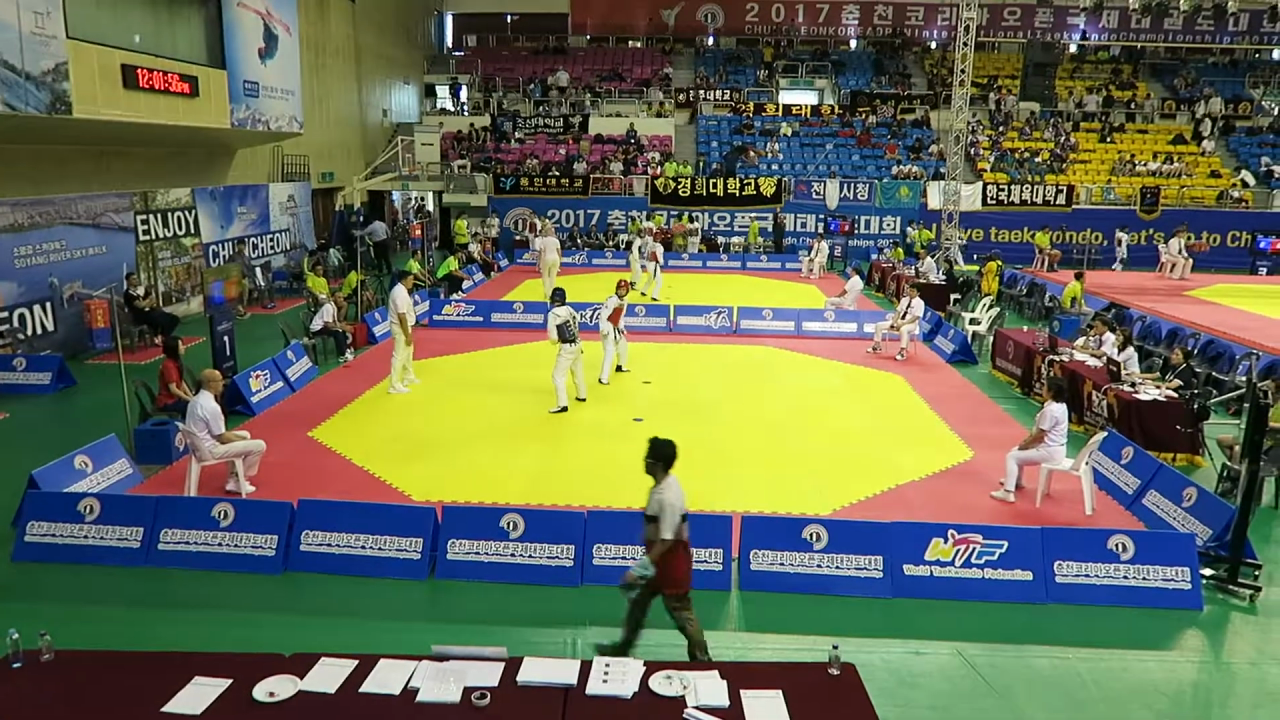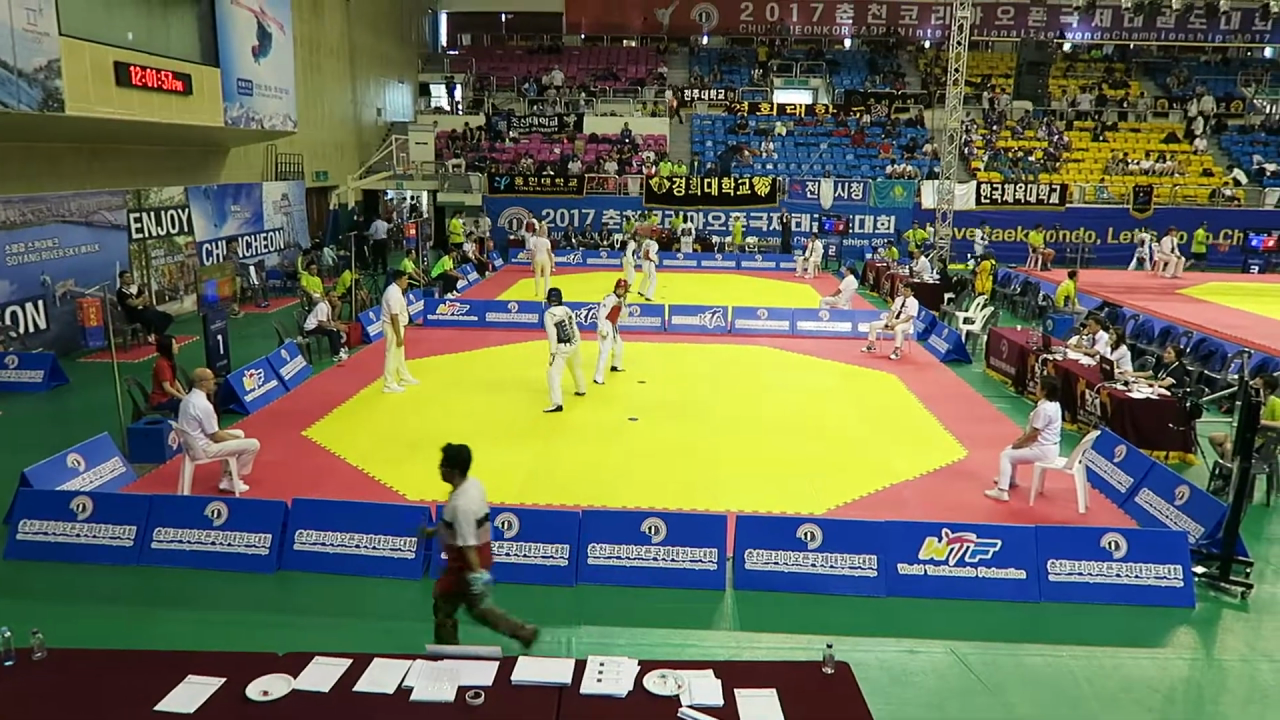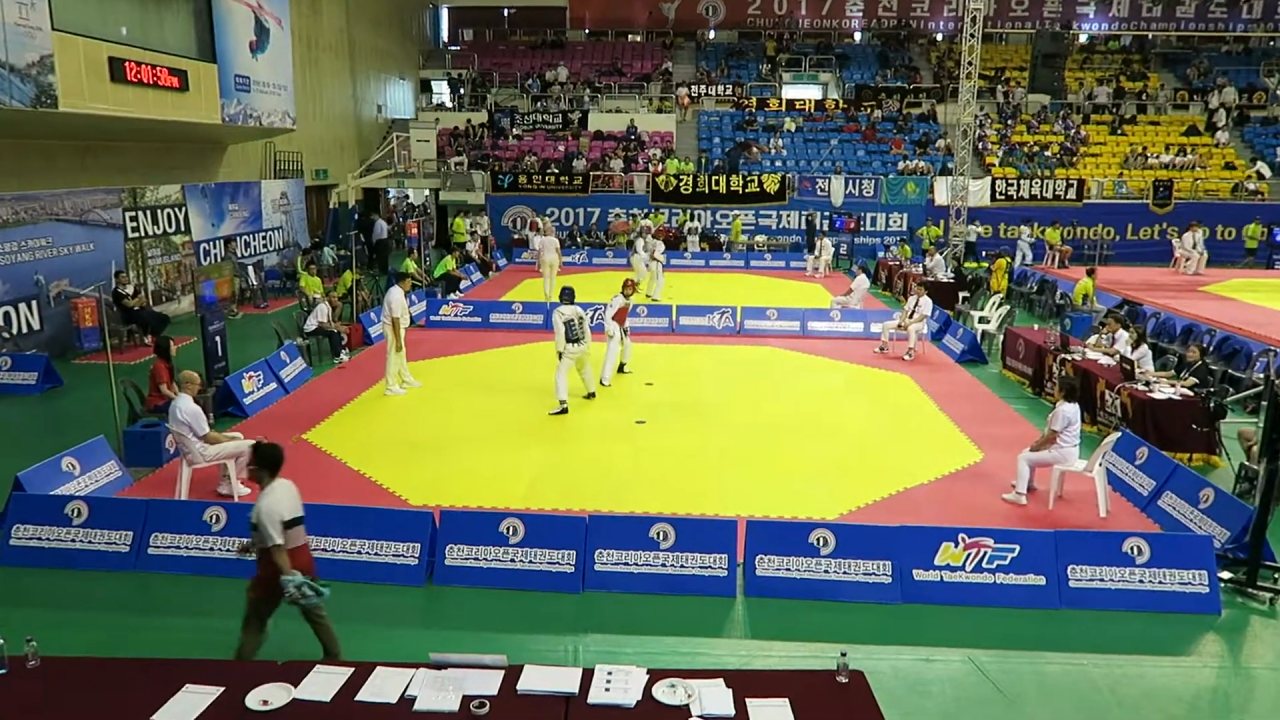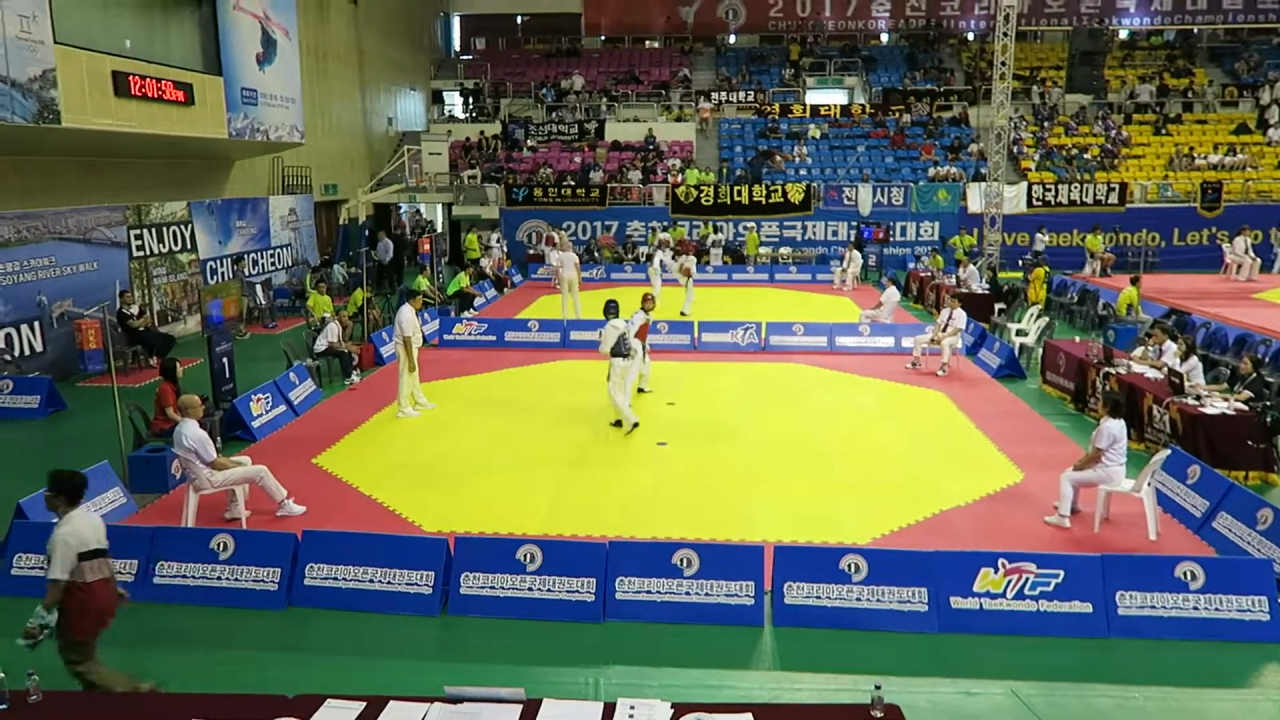
dt=0.7s
person 1, frame 1
left shoulder: (667, 497)
right shoulder: (666, 484)
left elbow: (666, 540)
left wrist: (642, 567)
left hip: (670, 560)
right hip: (662, 557)
left knee: (681, 612)
right knee: (637, 601)
left ankle: (701, 659)
right ankle: (623, 648)
person 1, frame 2
left shoulder: (463, 503)
right shoulder: (473, 486)
left elbow: (468, 546)
left wrist: (477, 578)
right wrist: (435, 530)
left hip: (467, 562)
right hip: (481, 554)
left knee: (443, 609)
right knee: (477, 606)
right ankle: (524, 631)
person 1, frame 3
left shoulder: (266, 504)
right shoulder: (288, 486)
left elbow: (276, 548)
left wrist: (289, 579)
right wrist: (254, 542)
left hip: (281, 566)
right hip: (302, 559)
left knee: (253, 620)
right knee: (315, 613)
right ankle: (334, 660)
person 1, frame 4
left shoulder: (64, 534)
right shoulder: (93, 519)
left elbow: (58, 582)
left wrist: (40, 617)
right wrist: (113, 587)
left hip: (82, 603)
right hip: (103, 593)
left knee: (79, 661)
right knee: (82, 653)
left ankle: (134, 692)
